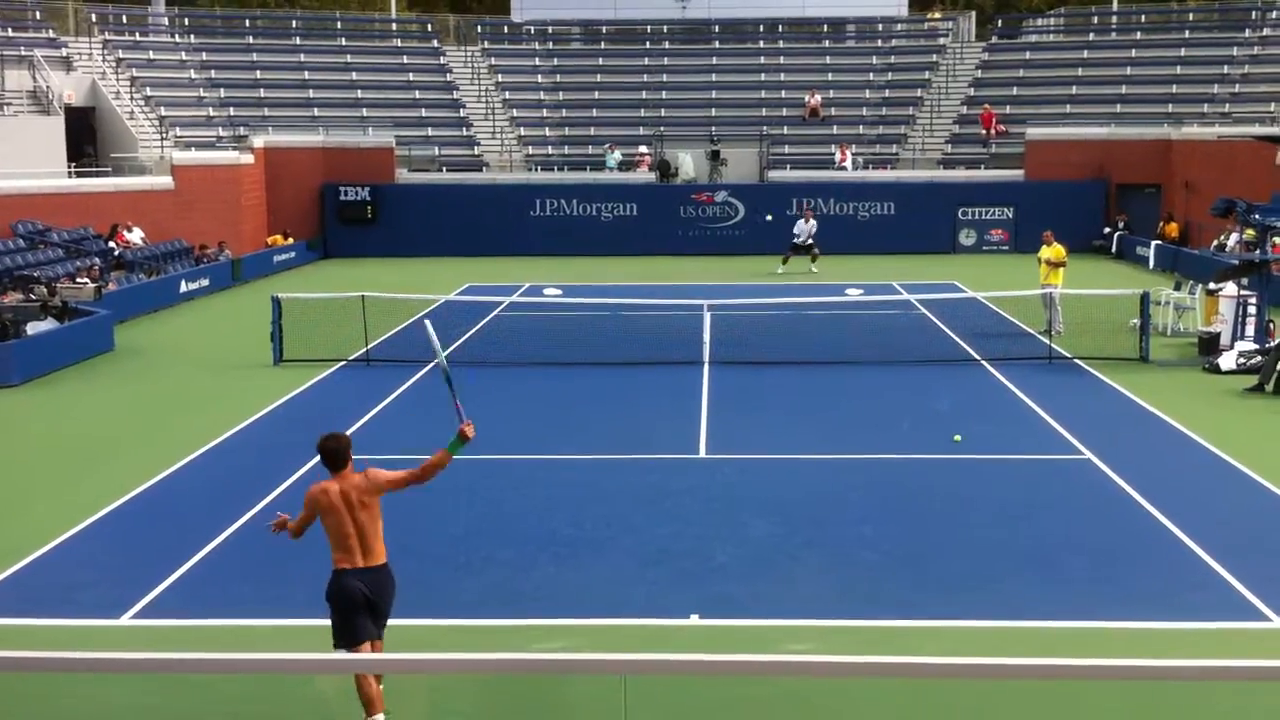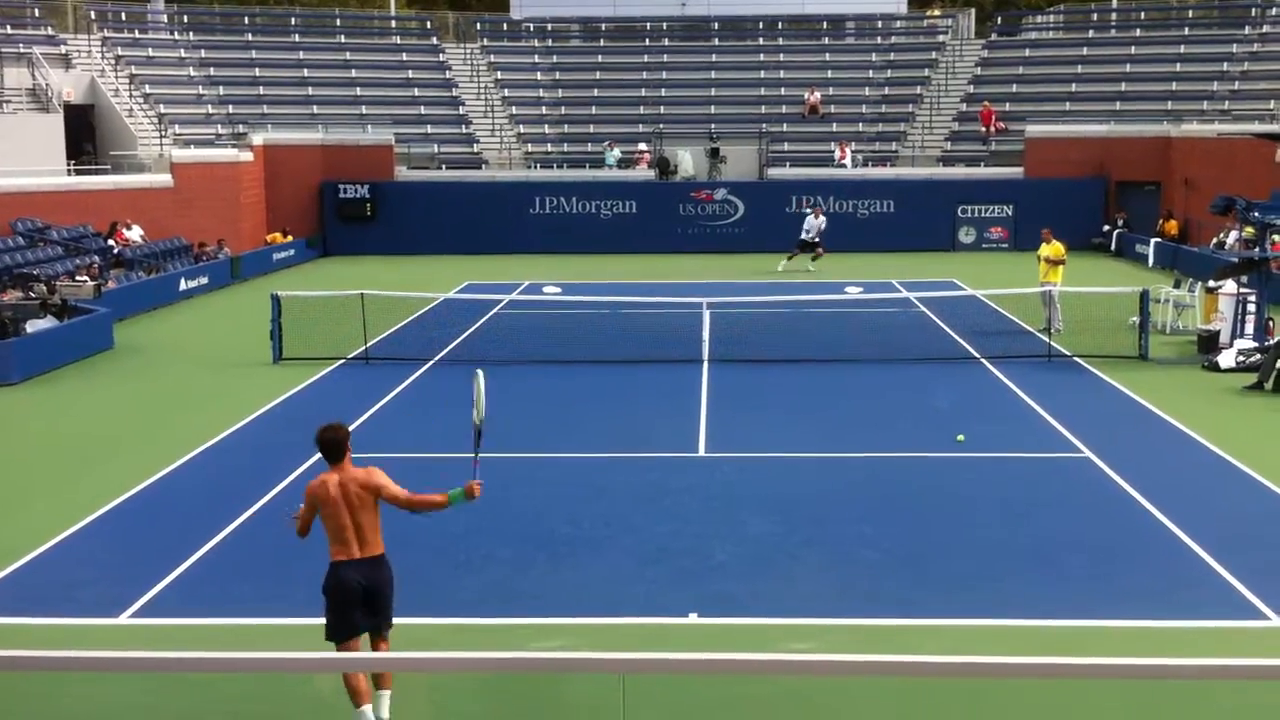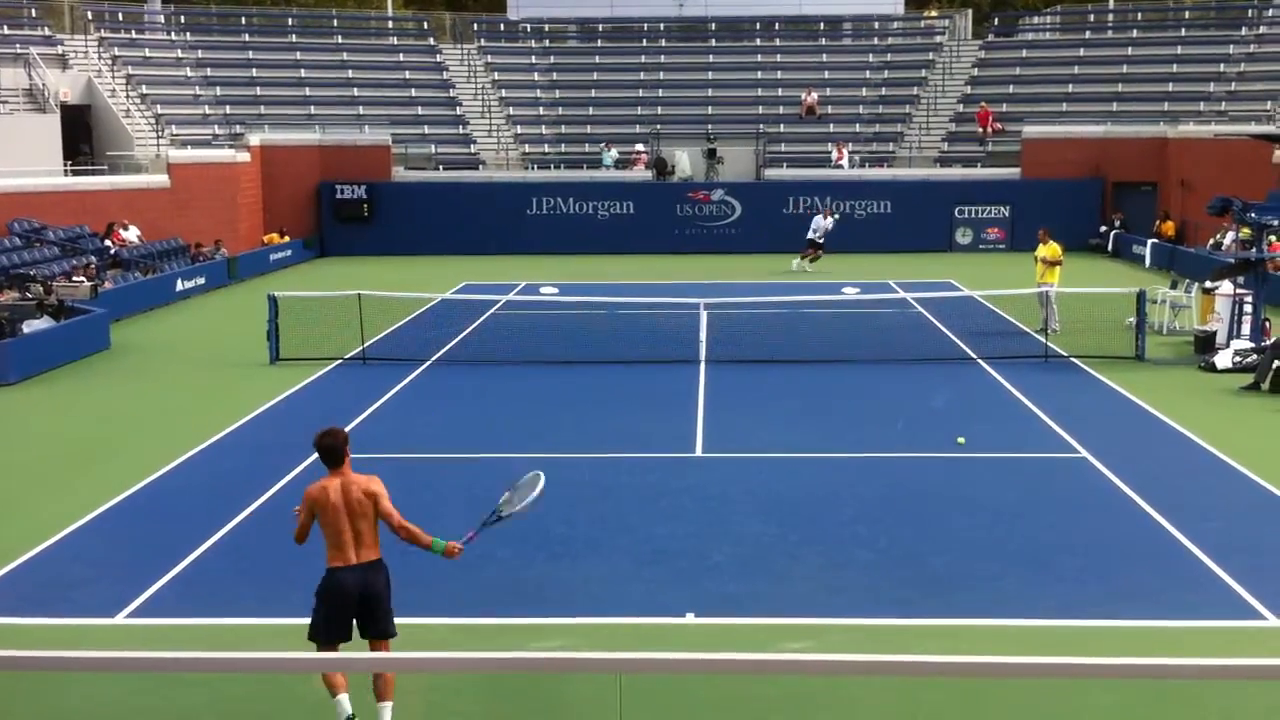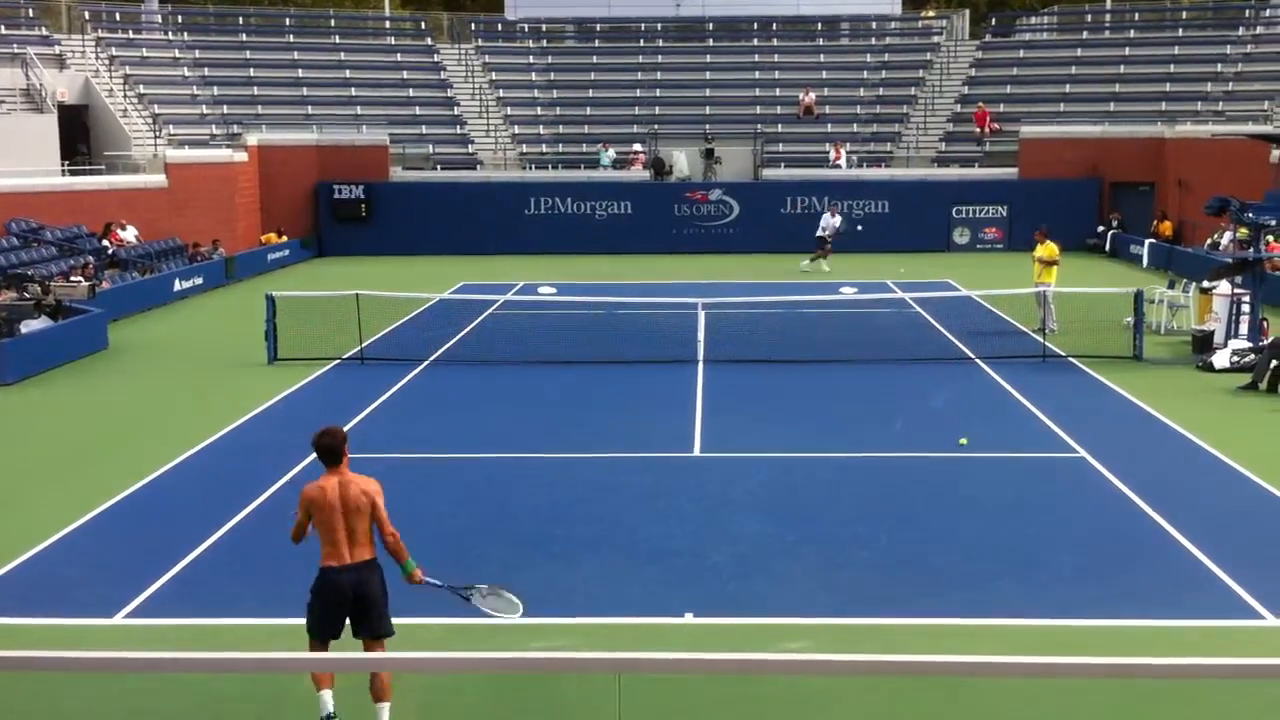
dt=0.1s
person 1, frame 1
left shoulder: (315, 495)
right shoulder: (370, 480)
left elbow: (297, 532)
right elbow: (418, 475)
left wrist: (286, 523)
right wrist: (456, 442)
left hip: (346, 582)
right hip: (381, 577)
right knee: (373, 642)
person 1, frame 2
left shoulder: (315, 488)
right shoulder: (370, 477)
left elbow: (302, 530)
right elbow: (413, 503)
left wrist: (301, 515)
right wrist: (459, 495)
left hip: (342, 575)
right hip: (378, 568)
left knee: (349, 655)
right knee: (380, 642)
person 1, frame 3
left shoulder: (314, 494)
right shoulder: (371, 485)
left elbow: (299, 538)
right elbow: (400, 527)
left wrist: (302, 517)
right wrist: (440, 547)
left hip: (338, 579)
right hip: (374, 575)
left knee: (326, 653)
right knee: (380, 652)
person 1, frame 4
left shoulder: (310, 492)
right shoulder: (368, 486)
left elbow: (296, 537)
right elbow: (389, 535)
right wrist: (409, 568)
left hip: (332, 578)
right hip: (368, 574)
left knee: (318, 649)
right knee: (376, 653)
